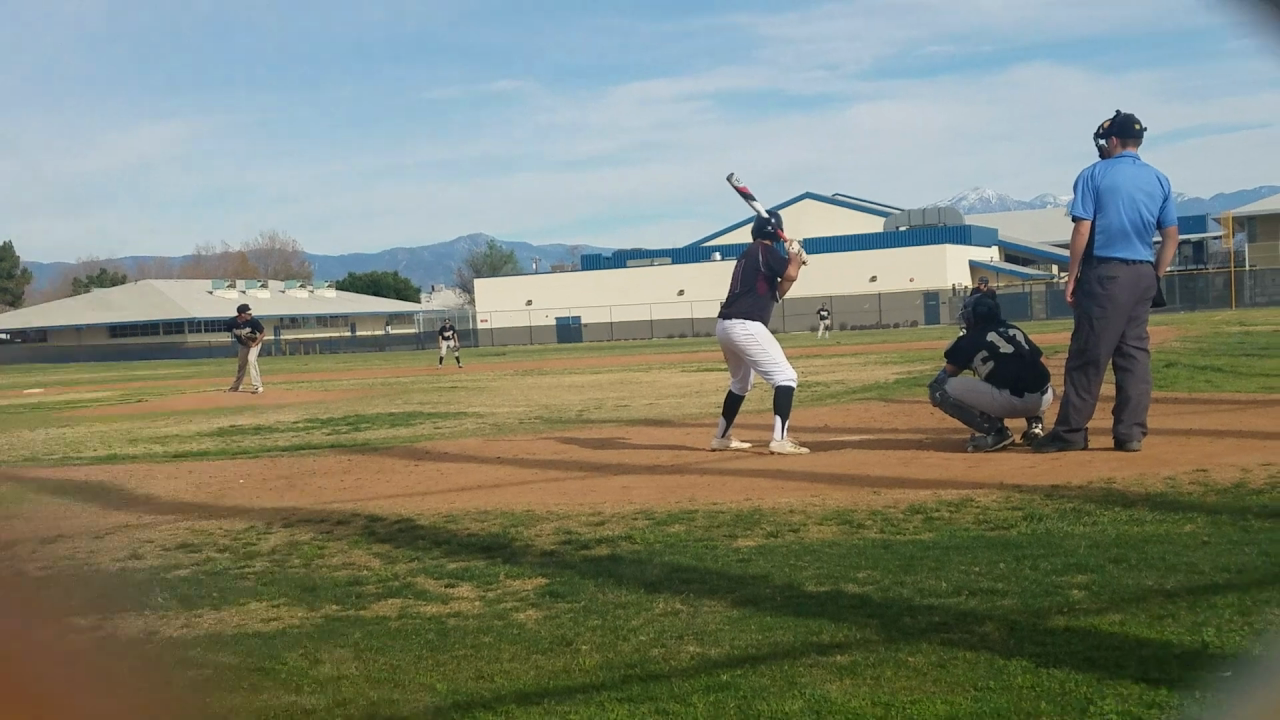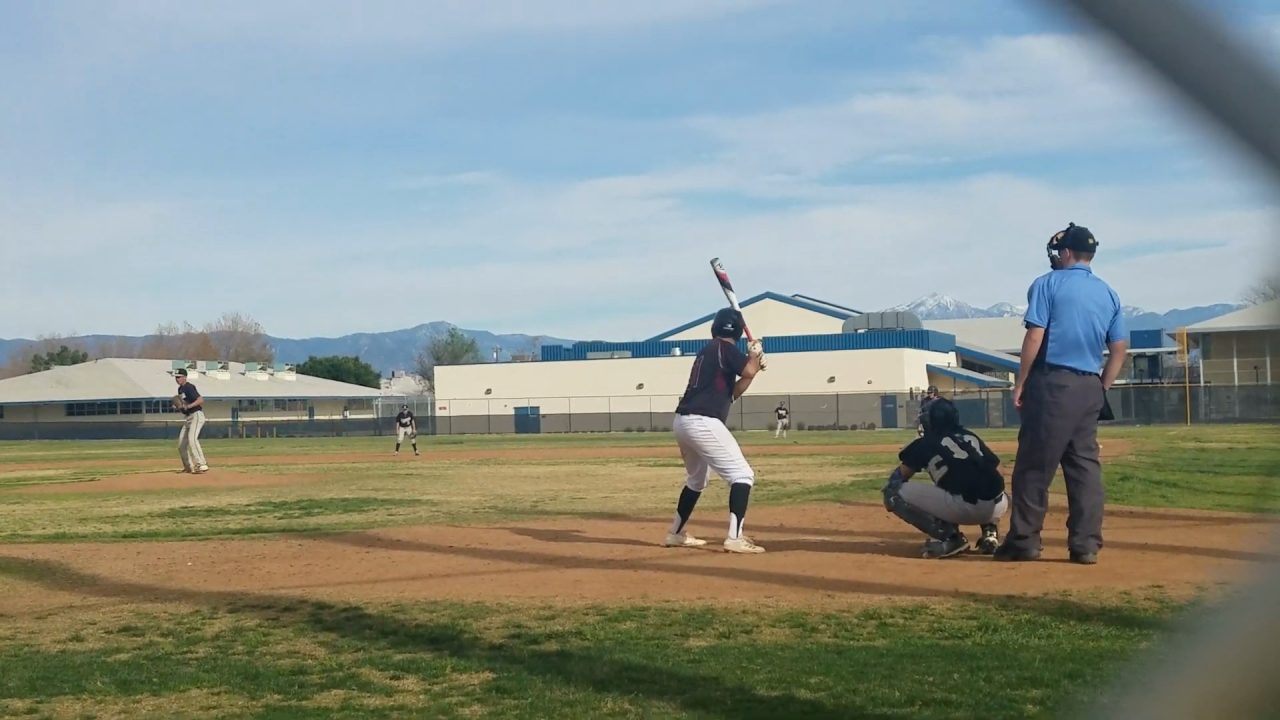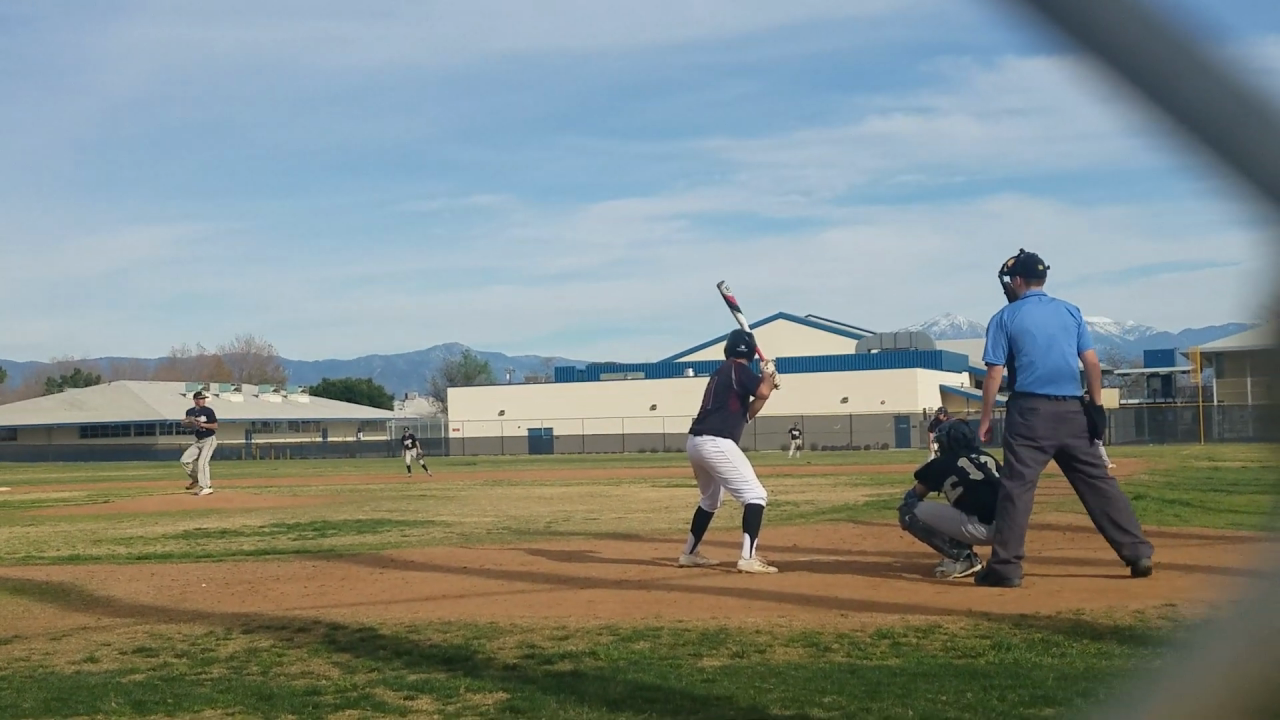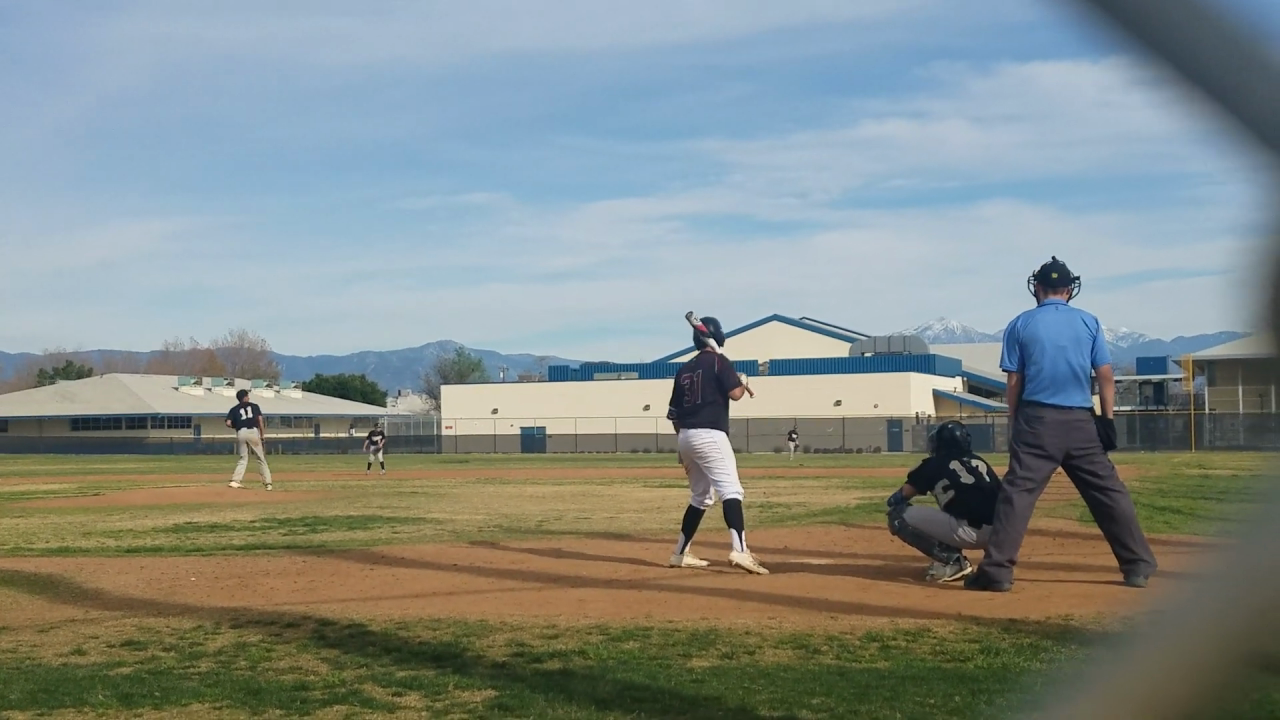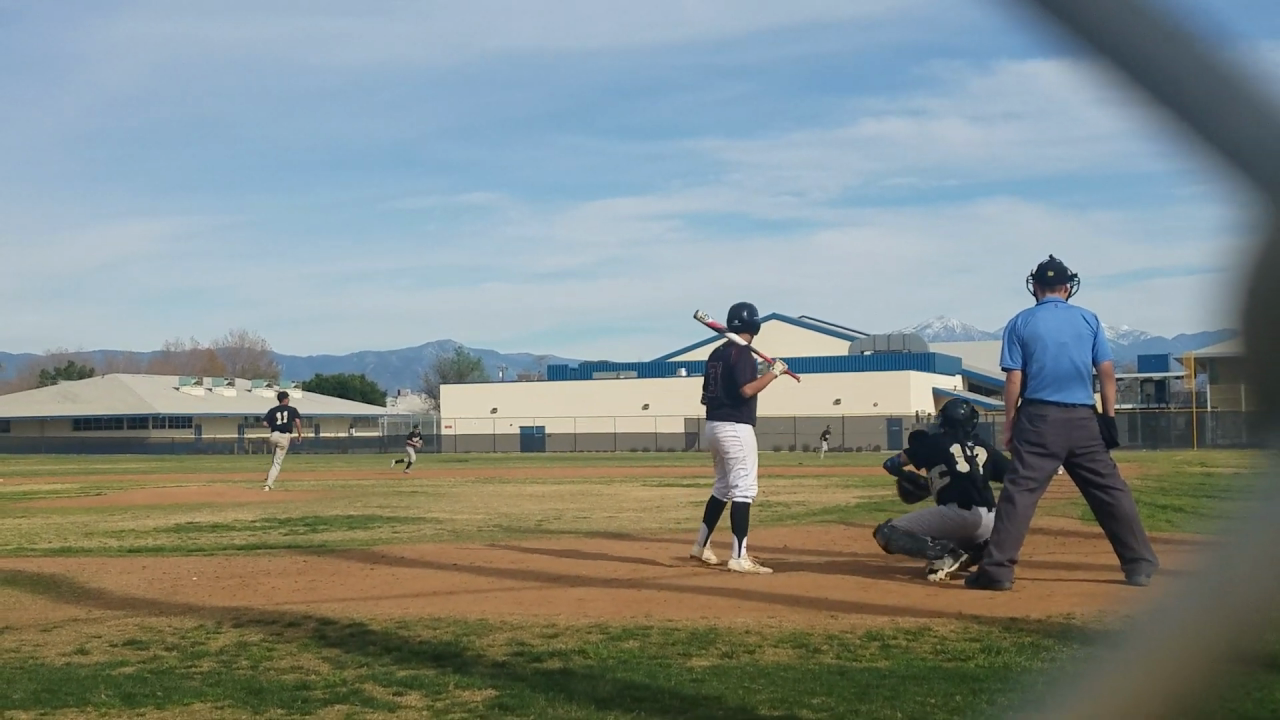
dt=1s
person 1, frame 1
left shoulder: (1094, 174)
right shoulder: (1160, 180)
left elbow: (1082, 231)
right elbow: (1171, 237)
left wrist: (1072, 277)
right wrist: (1155, 277)
left hip: (1104, 274)
right hip: (1142, 275)
left knee: (1089, 354)
right knee: (1135, 354)
left ankle: (1070, 432)
right ankle: (1131, 432)
person 1, frame 2
left shoulder: (1048, 283)
right shoulder: (1109, 294)
left elbow: (1035, 338)
right elbow: (1119, 351)
left wrist: (1021, 382)
right wrist: (1101, 389)
left hip: (1053, 382)
right hip: (1089, 386)
left knee: (1034, 463)
right knee: (1085, 464)
left ankle: (1024, 540)
right ankle: (1086, 543)
person 1, frame 3
left shoulder: (1004, 318)
right shoulder: (1070, 311)
left elbow: (994, 375)
right elbow: (1091, 362)
left wrist: (986, 418)
right wrist: (1096, 405)
left hip: (1030, 411)
right hip: (1072, 409)
left knee: (1017, 487)
right knee: (1098, 481)
left ankle: (1005, 567)
right ankle: (1137, 551)
person 1, frame 4
left shoulder: (1021, 324)
right shoulder: (1089, 322)
left elbow: (1014, 382)
right elbow: (1106, 375)
left wrist: (1016, 423)
right wrist: (1107, 419)
left hip: (1036, 420)
right hip: (1081, 421)
left knee: (1018, 492)
right knee: (1109, 492)
left ankle: (996, 571)
right ankle: (1138, 567)
person 1, frame 5
left shoulder: (1020, 323)
right shoulder: (1089, 319)
left elbow: (1014, 380)
right elbow: (1106, 371)
left wrist: (1009, 425)
right wrist: (1109, 417)
left hip: (1038, 418)
right hip: (1083, 419)
left knee: (1020, 492)
right knee: (1111, 491)
left ankle: (997, 570)
right ankle: (1140, 565)
person 2, frame 1
left shoulder: (747, 254)
right shoulder: (765, 251)
left elbow: (776, 294)
right elbow: (791, 275)
left wrist: (796, 262)
right wrist: (793, 254)
left hip: (726, 326)
right hip: (745, 326)
left knee: (741, 382)
right knee: (785, 377)
left ankle: (721, 437)
right ankle: (780, 439)
person 2, frame 2
left shoulder: (706, 352)
right shoulder: (724, 348)
left elbow: (732, 394)
right elbow: (748, 372)
left wrist: (755, 364)
right wrist: (754, 356)
left hip: (684, 422)
right hip: (702, 422)
left knee: (697, 479)
right knee: (742, 474)
left ankle: (676, 533)
right ankle: (735, 538)
person 2, frame 3
left shoulder: (721, 373)
right shoulder: (738, 369)
left elbow: (747, 413)
right elbow: (763, 392)
left wrist: (768, 384)
right wrist: (768, 376)
left hip: (696, 443)
right hip: (716, 443)
left knee: (710, 499)
right knee: (755, 495)
left ankle: (690, 554)
right ankle: (748, 558)
person 2, frame 4
left shoulder: (684, 369)
right shoulder: (718, 361)
left elbow: (673, 412)
right elbow: (735, 393)
right wrist: (744, 382)
left hip: (685, 437)
right hip: (709, 435)
left knee: (700, 497)
right knee: (730, 490)
left ankle: (681, 554)
right ankle: (740, 550)
person 2, frame 5
left shoulder: (716, 353)
right shoulder: (741, 352)
left elbow: (706, 396)
right elbow: (747, 390)
right wrist: (774, 372)
left hip: (714, 426)
right hip: (735, 428)
left knee: (722, 488)
right knee: (744, 490)
left ankle: (701, 545)
right ankle: (739, 557)
person 3, frame 1
left shoulder: (969, 339)
right shoulder: (1014, 330)
left elbow: (946, 375)
right elbow: (1041, 364)
left hip: (1010, 401)
right hip: (1043, 398)
left knee: (938, 388)
left ankle: (994, 431)
right ankle: (1035, 423)
person 3, frame 2
left shoulder: (925, 443)
right shoulder: (971, 437)
left elbow: (899, 478)
right elbow: (994, 471)
left hip: (964, 507)
left knee: (893, 492)
left ankle: (948, 537)
right ankle: (989, 530)
person 3, frame 3
left shoulder: (942, 463)
right shoulder: (987, 458)
left elbow: (911, 497)
left hip: (981, 528)
left knee: (908, 510)
left ankle: (961, 557)
right ankle: (969, 552)
person 3, frame 4
left shoulder: (933, 464)
right shoulder: (979, 462)
left elbow: (895, 500)
left hip: (970, 532)
left knee: (897, 515)
left ankle: (950, 560)
person 3, frame 5
left shoulder: (933, 442)
right shoulder: (984, 447)
left elbow: (891, 465)
left wrist: (909, 477)
left hip: (955, 513)
right hip: (987, 521)
left knee: (885, 533)
left ankle: (942, 553)
